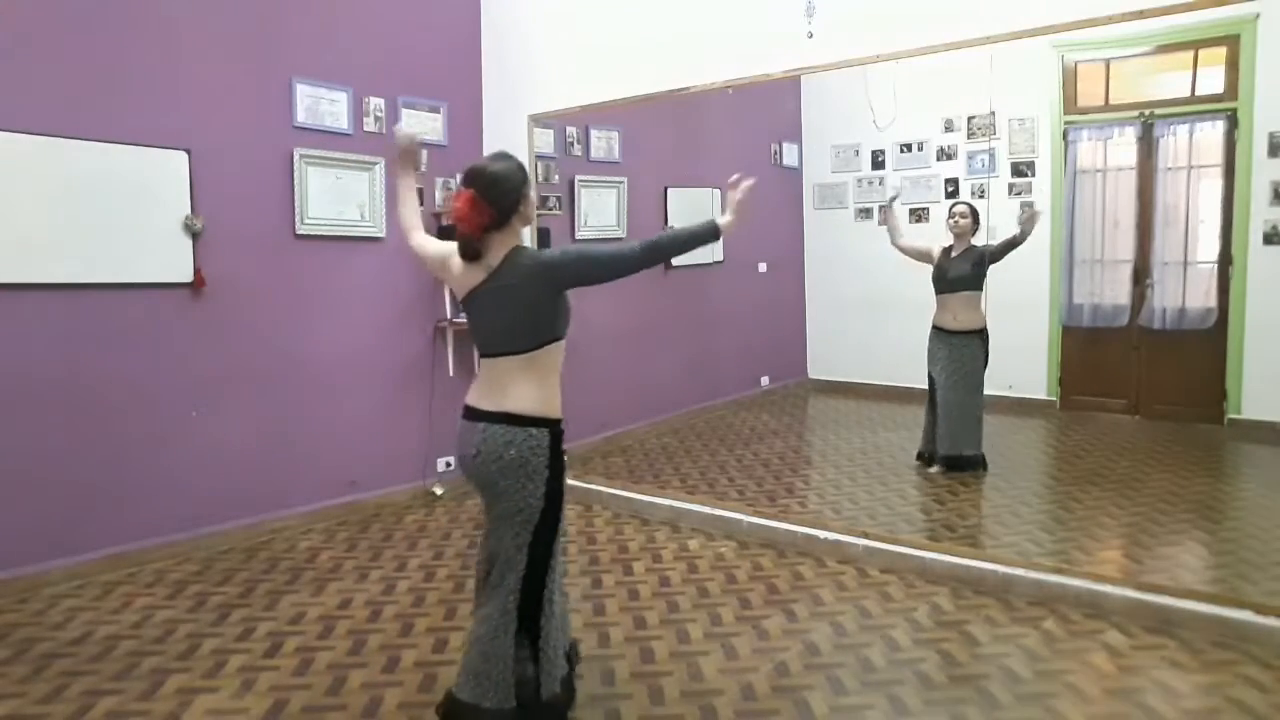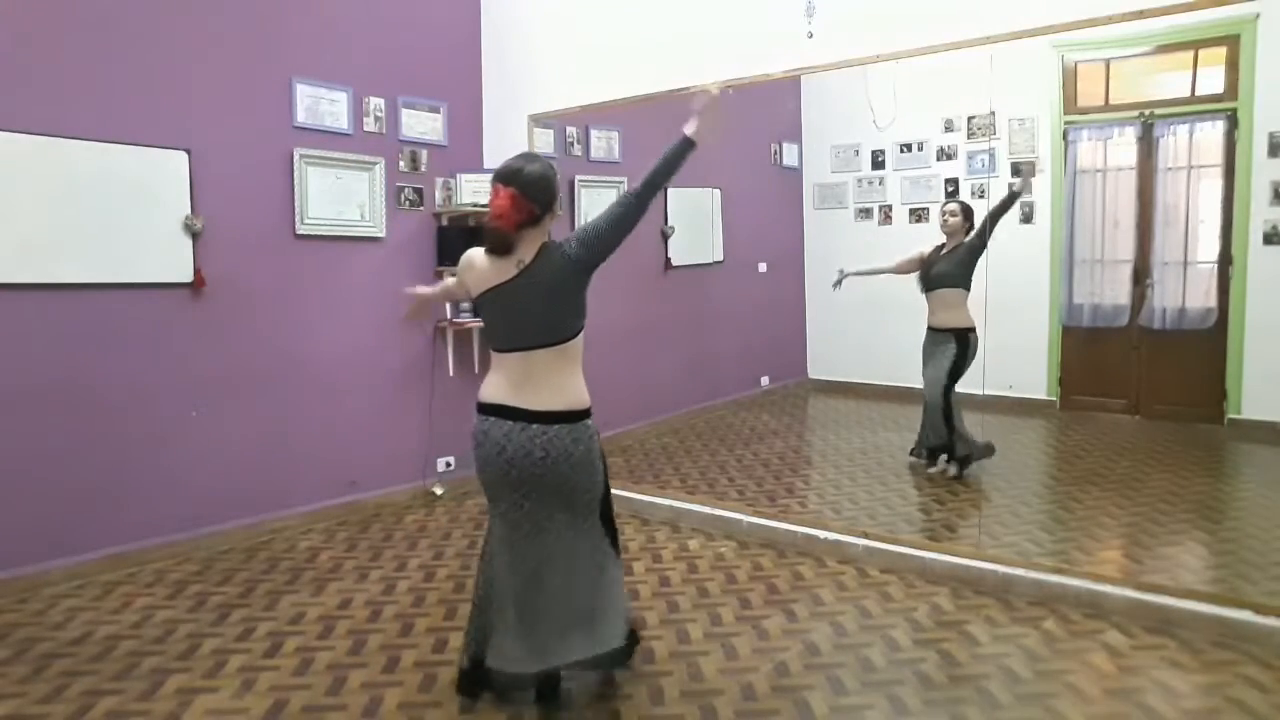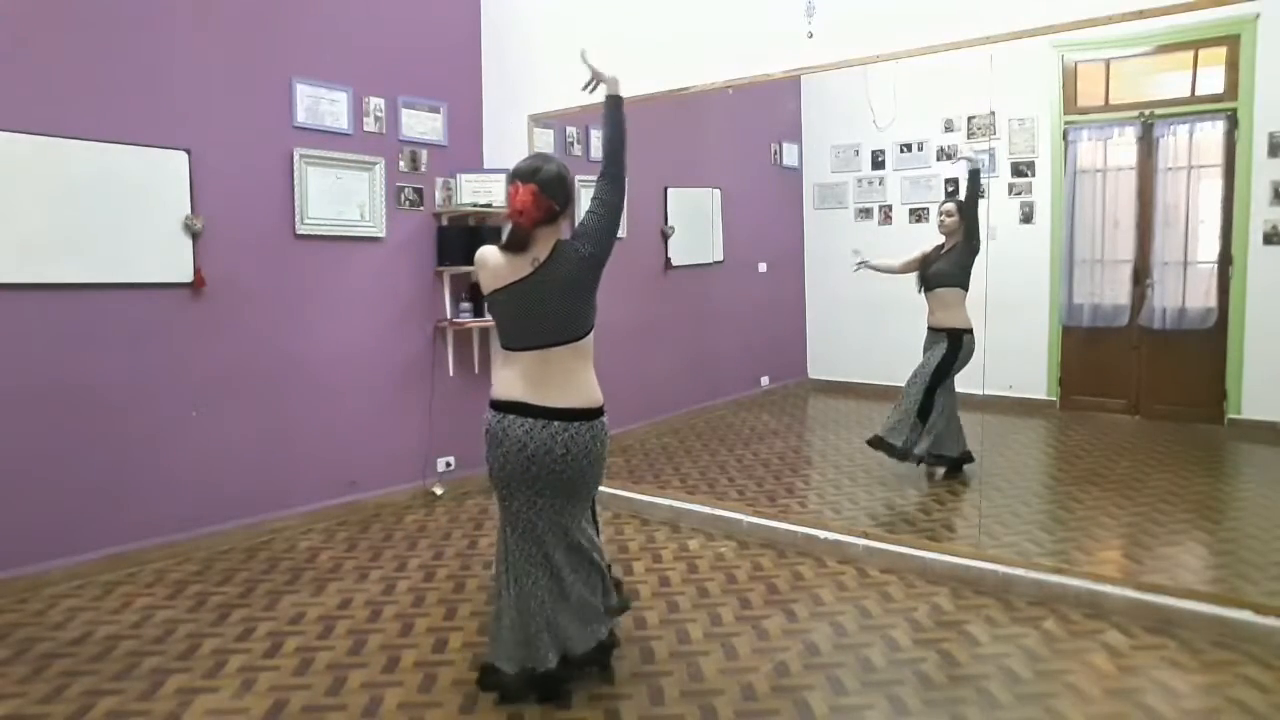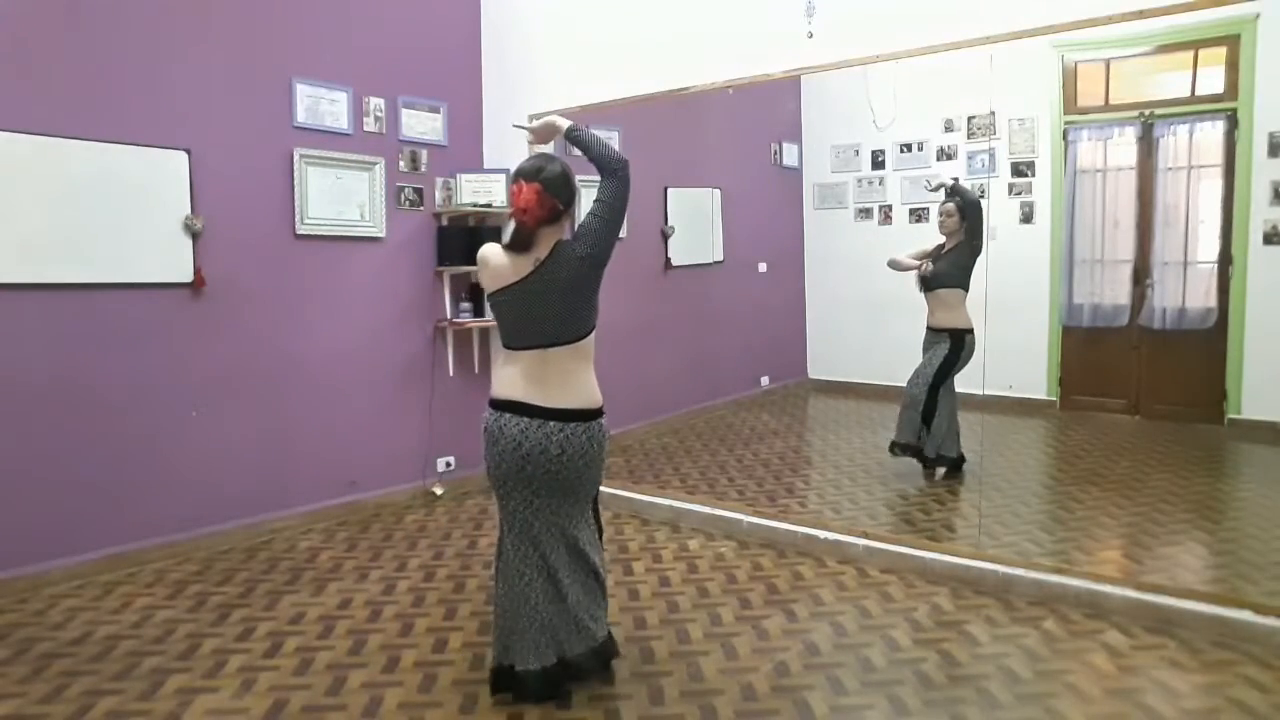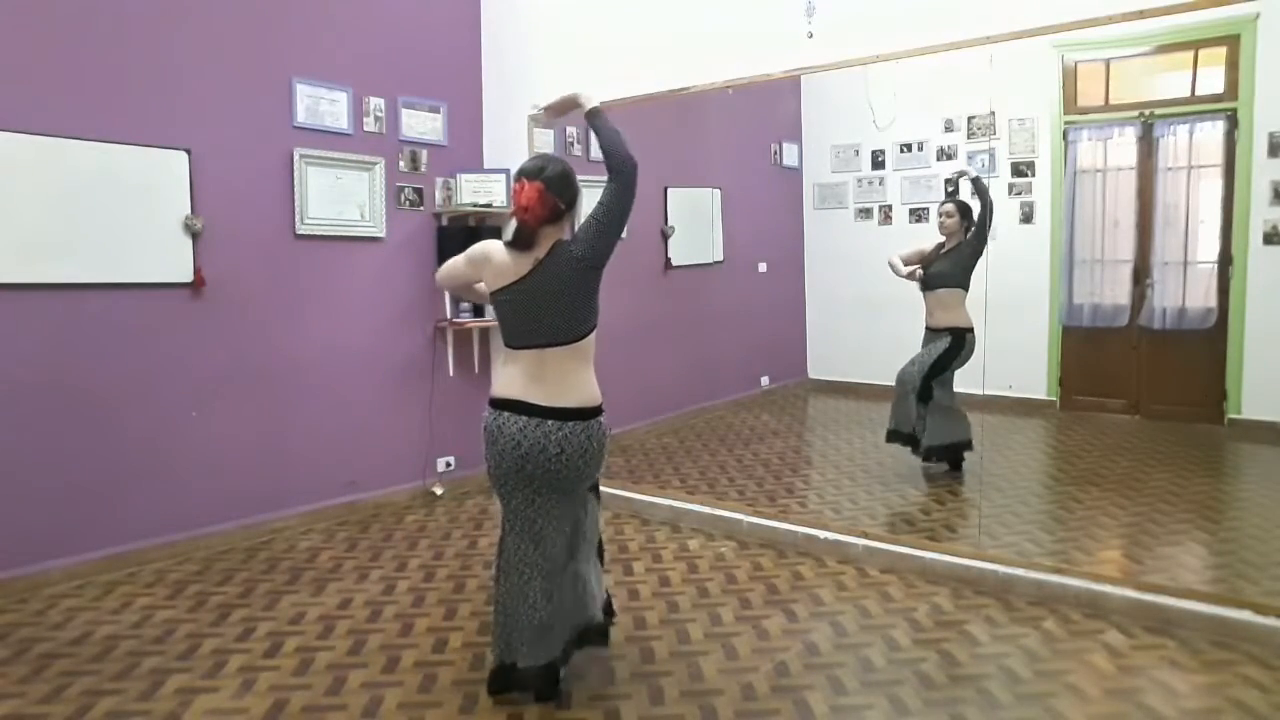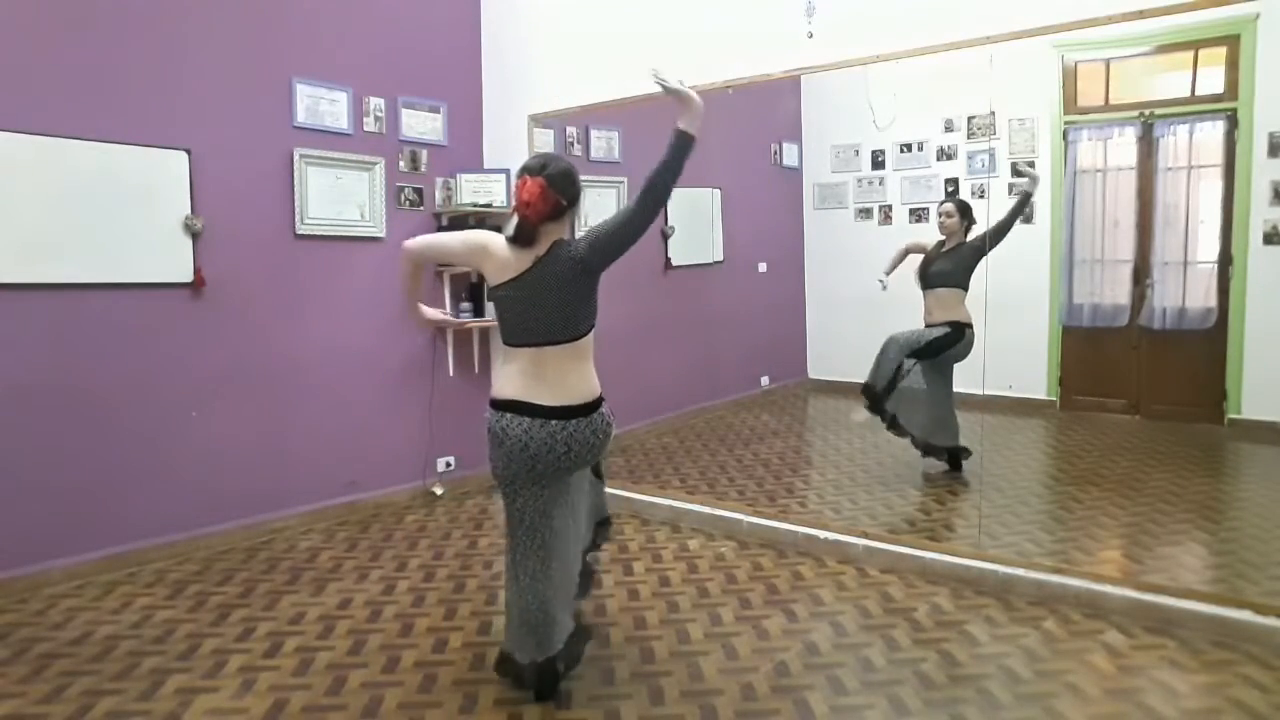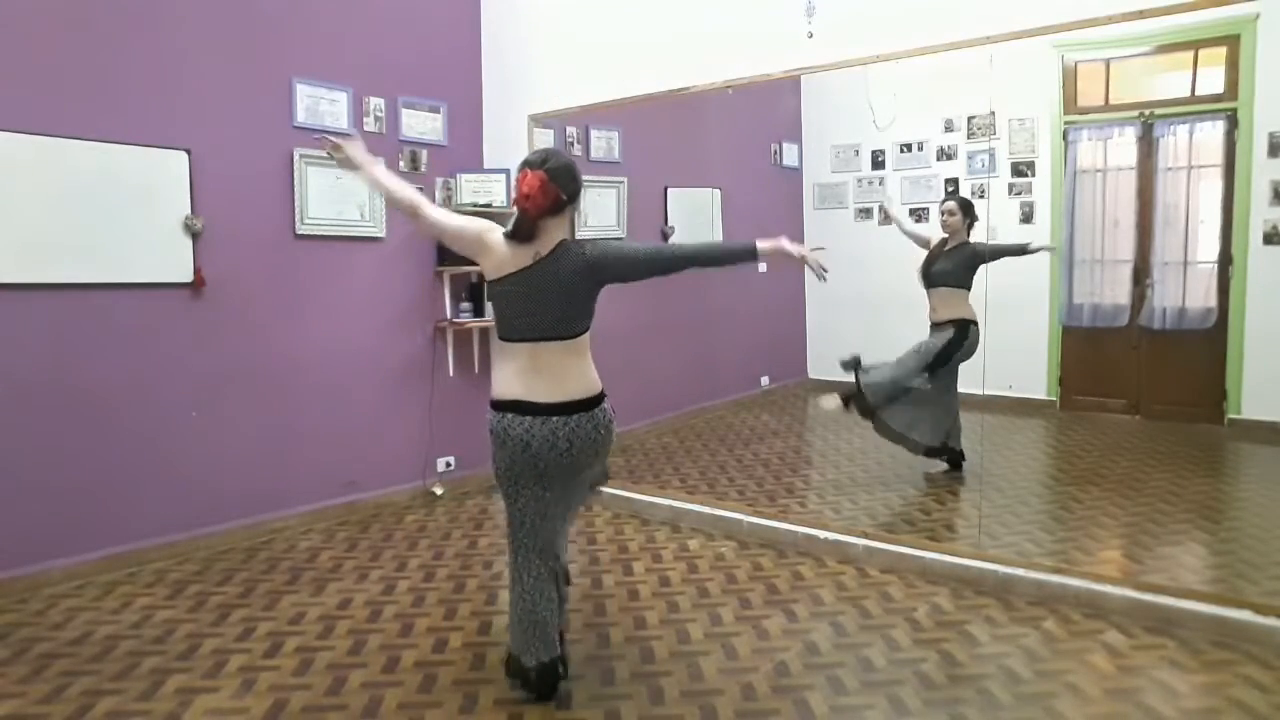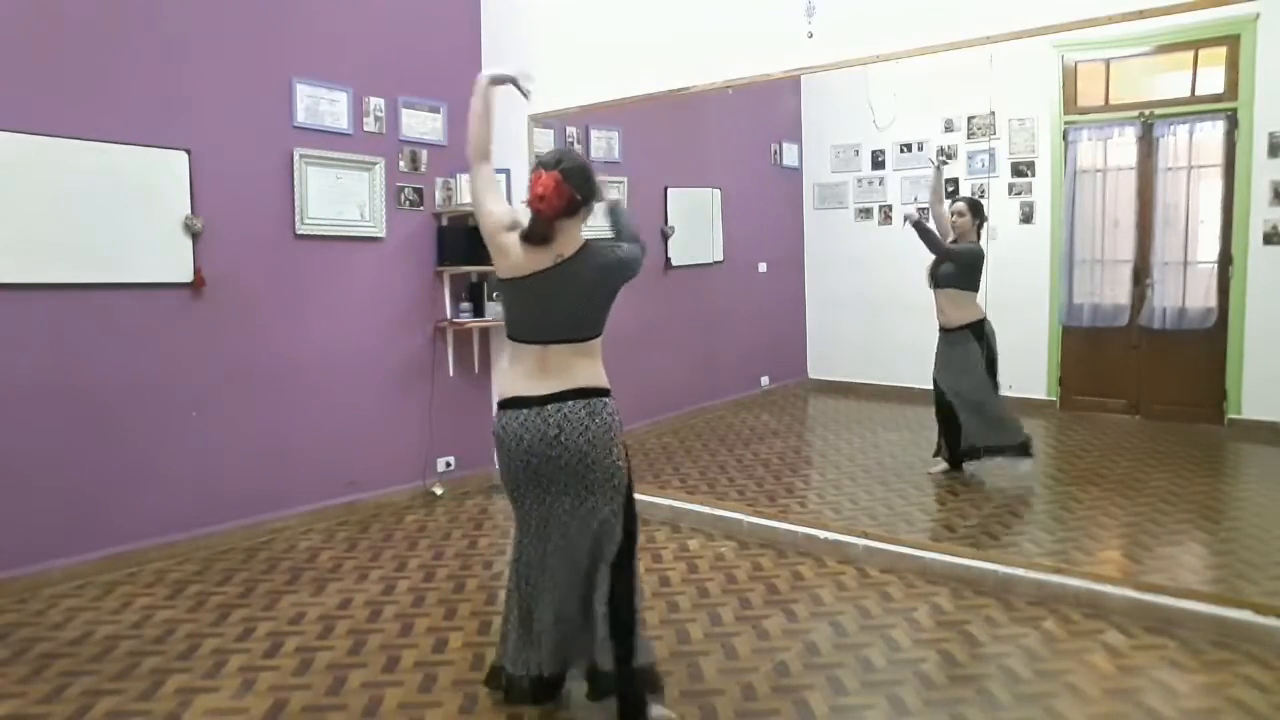
dt=0.4s
person 1, frame 1
left shoulder: (458, 264)
right shoulder: (544, 268)
left elbow: (415, 234)
right elbow: (642, 252)
left wrist: (405, 173)
right wrist: (720, 223)
left hip: (477, 430)
right hip: (525, 438)
left knee: (511, 554)
right knee: (522, 572)
person 1, frame 2
left shoulder: (474, 266)
right shoulder: (569, 262)
left elbow: (461, 286)
right elbow: (636, 202)
left wrist: (431, 293)
right wrist: (688, 135)
left hip: (495, 429)
right hip: (563, 432)
left knee: (511, 541)
right knee: (584, 536)
left ankle: (500, 666)
right ankle: (586, 651)
person 1, frame 3
left shoulder: (487, 263)
right shoulder: (583, 257)
right elbow: (616, 170)
right wrist: (610, 97)
left hip: (509, 426)
right hip: (576, 428)
left knee: (523, 539)
right knee: (570, 532)
left ankle: (528, 665)
right ankle: (577, 649)
person 1, frame 4
left shoulder: (491, 261)
right shoulder: (584, 259)
right elbow: (618, 172)
right wrist: (567, 129)
left hip: (507, 428)
right hip: (575, 431)
left knee: (524, 542)
right knee: (570, 535)
left ankle: (531, 667)
right ankle: (574, 654)
person 1, frame 5
left shoulder: (490, 258)
right shoulder: (583, 258)
left elbow: (446, 279)
right elbow: (626, 176)
right wrist: (590, 108)
left hip: (508, 428)
right hip: (576, 430)
left knee: (525, 542)
right knee: (569, 523)
left ankle: (532, 666)
right ankle: (578, 620)
person 1, frame 6
left shoulder: (490, 251)
right shoulder: (582, 259)
left elbow: (415, 250)
right elbow: (647, 205)
left wrist: (419, 306)
right wrist: (685, 127)
left hip: (513, 428)
right hip: (582, 426)
left knee: (530, 544)
right knee: (573, 481)
left ankle: (538, 665)
person 1, frame 7
left shoulder: (491, 248)
right shoulder: (589, 262)
left elbow: (417, 204)
right elbow: (676, 257)
left wrist: (360, 159)
right wrist: (764, 248)
left hip: (515, 425)
right hip: (584, 420)
left knee: (529, 544)
right knee: (561, 500)
left ankle: (540, 668)
person 1, frame 8
left shoulder: (505, 247)
right shoulder: (608, 264)
left elbow: (476, 161)
right elbow: (635, 246)
left wrist: (485, 89)
right wrist: (610, 204)
left hip: (517, 425)
right hip: (586, 421)
left knee: (537, 550)
right knee: (607, 551)
person 2, frame 1
left shoulder: (981, 255)
right shoulder: (937, 254)
left elbow: (1005, 246)
right elbow: (899, 243)
left wrist: (1024, 232)
right wrist: (890, 211)
left hip: (973, 337)
right hip: (940, 337)
left knee: (968, 396)
right knee: (941, 394)
left ankle: (969, 457)
right ankle: (944, 455)
person 2, frame 2
left shoulder: (970, 249)
right shoulder: (931, 255)
left elbow: (989, 221)
right elbow: (893, 267)
left wrist: (1015, 192)
right wrist: (853, 273)
left hip: (959, 336)
right hip: (934, 336)
left knee: (938, 393)
right knee: (936, 394)
left ankle: (960, 453)
right ankle: (943, 455)
person 2, frame 3
left shoulder: (967, 249)
right shoulder: (932, 253)
left elbow: (972, 205)
right elbow: (899, 267)
left wrist: (974, 170)
right wrist: (873, 264)
left hip: (956, 337)
right hip: (934, 335)
left knee: (921, 387)
right knee: (939, 393)
left ankle: (915, 449)
right ankle: (950, 456)
person 2, frame 4
left shoulder: (969, 249)
right shoulder: (933, 252)
left elbow: (975, 204)
right elbow: (893, 261)
left wrist: (949, 184)
right wrist: (916, 265)
left hip: (957, 337)
right hip: (933, 336)
left knee: (920, 389)
right knee: (939, 394)
left ankle: (934, 454)
right ankle: (948, 457)
person 2, frame 5
left shoulder: (970, 250)
right shoulder: (932, 252)
left elbow: (987, 209)
right elbow: (895, 257)
left wrist: (973, 178)
right wrist: (904, 272)
left hip: (957, 336)
right hip: (933, 336)
left knee: (912, 378)
right knee: (937, 394)
left ankle: (937, 447)
right ankle: (951, 459)
person 2, frame 6
left shoulder: (972, 249)
right shoulder: (936, 248)
left elbow: (1007, 222)
right elbow: (907, 248)
left wrist: (1028, 190)
right wrist: (887, 272)
left hip: (956, 332)
right hip: (937, 334)
left knee: (898, 344)
right knee: (937, 396)
left ankle: (877, 401)
right ankle: (954, 461)
person 2, frame 7
left shoulder: (972, 251)
right shoulder: (937, 246)
left elbow: (1000, 250)
right elbow: (909, 230)
left wrist: (1032, 248)
right wrist: (890, 211)
left hip: (960, 330)
right hip: (938, 331)
left knee: (911, 365)
right knee: (942, 395)
left ankle: (852, 397)
right ankle: (953, 459)
person 2, frame 8
left shoulder: (972, 253)
right shoulder: (950, 242)
left elbow: (937, 248)
right elbow: (935, 204)
left wrist: (915, 221)
right wrist: (938, 173)
left hip: (972, 333)
right hip: (948, 336)
left knee: (983, 395)
right knee: (946, 397)
left ankle: (1020, 449)
right ankle: (953, 457)
